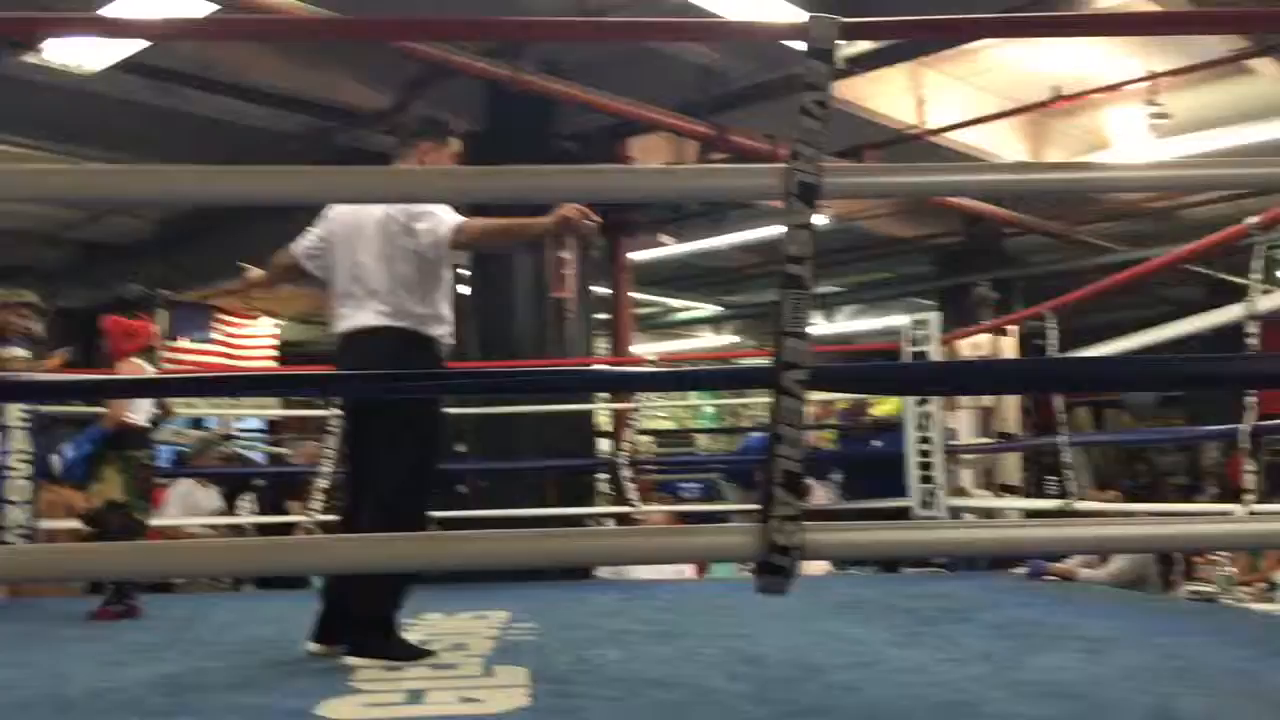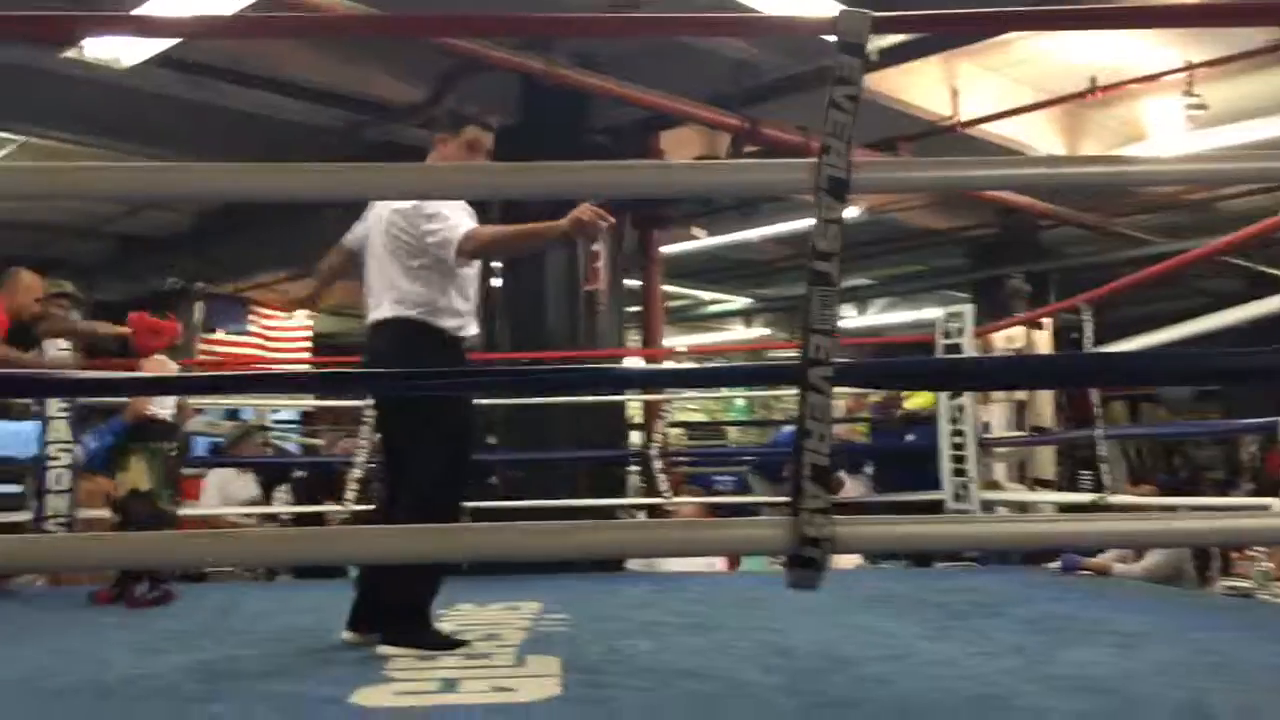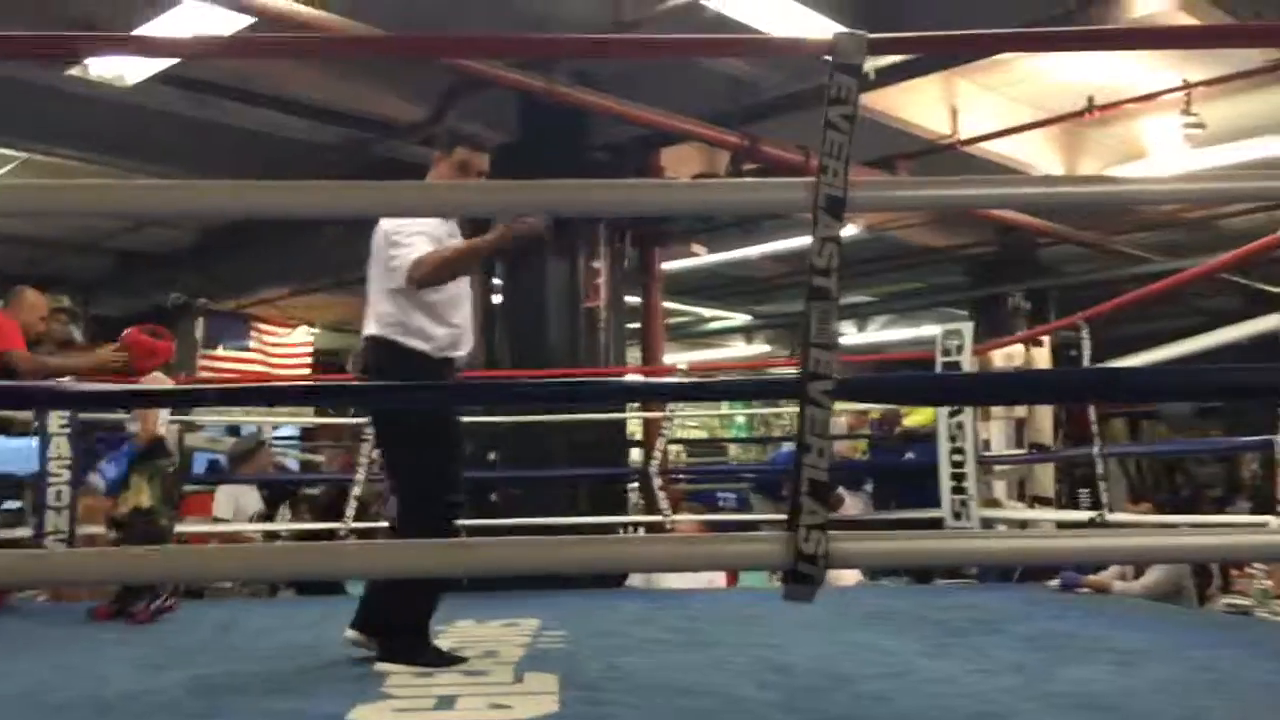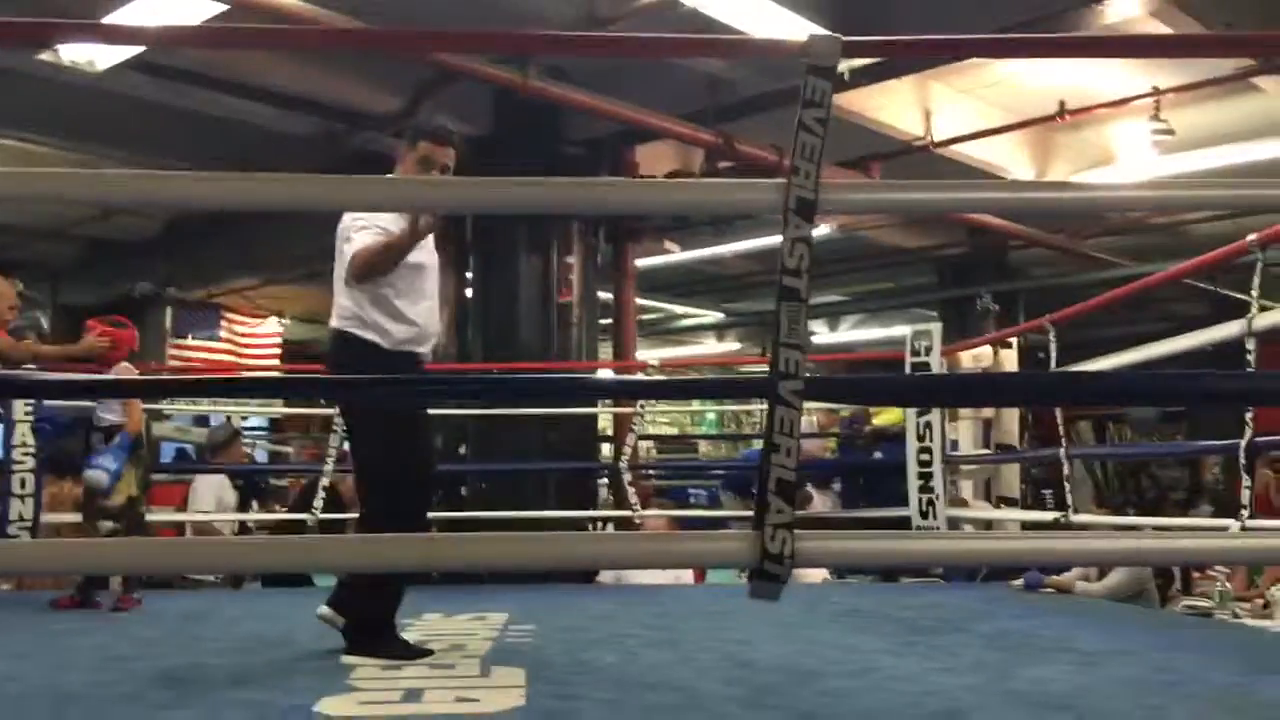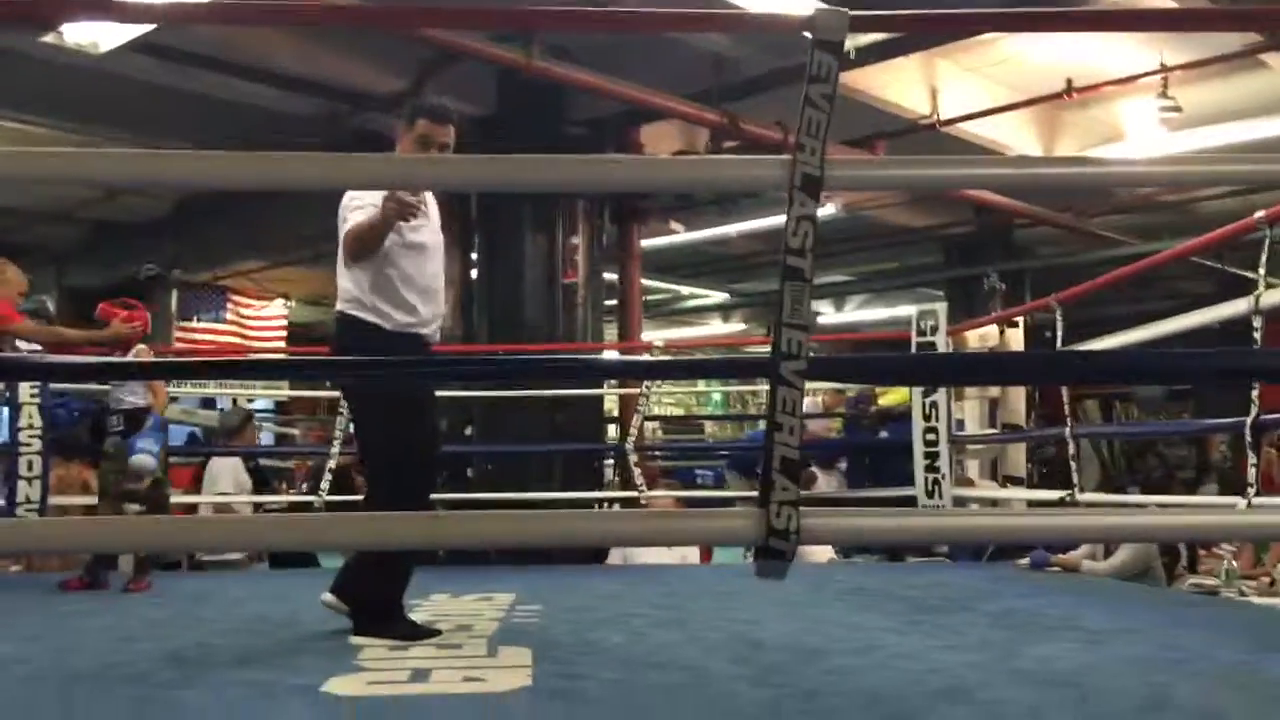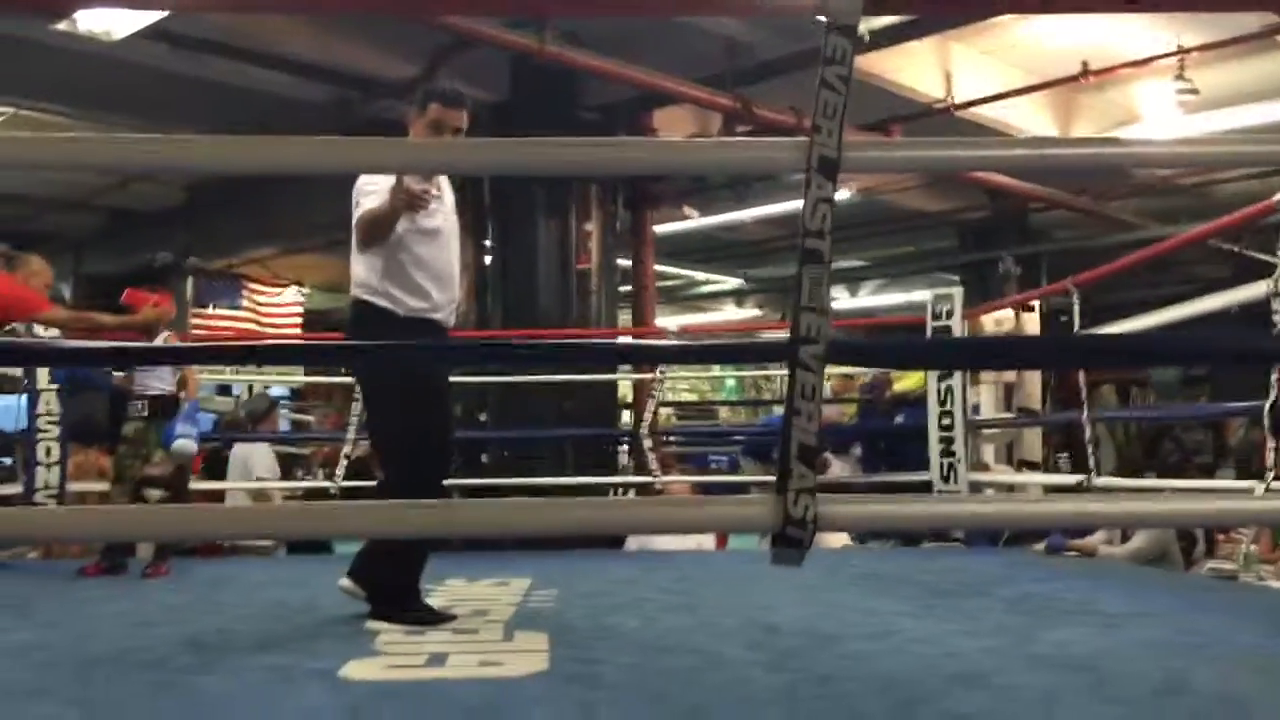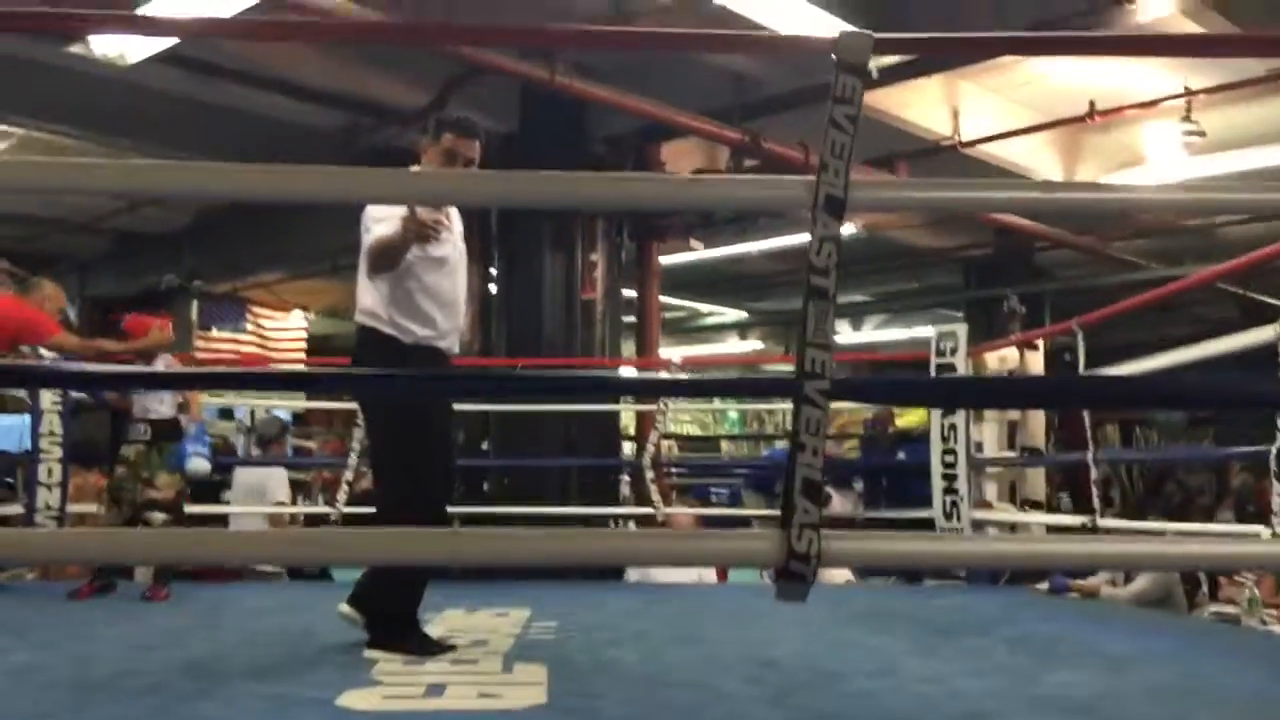
dt=0.2s
person 1, frame 1
left shoulder: (345, 207)
right shoulder: (413, 203)
left elbow: (298, 257)
right elbow: (463, 235)
left wrist: (256, 282)
right wrist: (548, 225)
left hip: (358, 353)
right hip: (404, 357)
left knee: (366, 494)
right knee: (400, 497)
left ankle: (336, 625)
right ankle: (369, 631)
person 1, frame 2
left shoulder: (398, 198)
right shoulder: (430, 197)
left elbow: (349, 249)
right elbow: (472, 246)
left wrist: (316, 290)
right wrist: (562, 227)
left hip: (396, 347)
right hip: (424, 351)
left knee: (405, 486)
right knee: (435, 488)
left ankle: (371, 612)
right ankle: (404, 619)
person 1, frame 3
left shoulder: (441, 220)
right shoulder: (412, 217)
right elbow: (422, 274)
left wrist: (365, 351)
right wrist: (494, 242)
left hip: (419, 372)
right hip: (405, 371)
left knee: (423, 501)
right knee: (429, 503)
left ankle: (377, 616)
right ankle: (401, 635)
person 1, frame 4
left shoulder: (414, 214)
right shoulder: (375, 209)
right elbow: (360, 269)
right wrist: (406, 237)
left hip: (397, 365)
right hip: (370, 364)
left knee: (409, 490)
right knee: (394, 497)
left ankle: (351, 602)
right ankle: (369, 629)
person 1, frame 5
left shoulder: (425, 196)
right shoulder: (374, 189)
right elbow: (353, 249)
right wrist: (385, 218)
left hip: (408, 347)
right hip: (374, 345)
left knee: (415, 474)
right knee: (398, 479)
left ankle: (356, 588)
right ankle: (376, 611)
person 1, frame 6
left shoulder: (439, 181)
right shoulder: (386, 174)
right elbow: (365, 234)
right wrist: (394, 207)
left hip: (423, 334)
right hip: (388, 333)
left knee: (429, 460)
right knee: (410, 464)
left ankle: (372, 573)
right ankle: (392, 596)
person 1, frame 7
left shoulder: (448, 210)
right shoulder: (397, 202)
right elbow: (376, 259)
right wrist: (405, 235)
left hip: (427, 361)
right hip: (392, 358)
left knee: (431, 488)
right knee: (409, 493)
left ankle: (373, 599)
right ankle: (391, 625)
person 2, frame 1
left shoulder: (125, 367)
right shoulder: (148, 369)
left elbow: (116, 412)
right elbow: (164, 409)
left wrist: (89, 439)
left hip: (124, 447)
right hip: (139, 445)
left knee: (111, 521)
right knee: (125, 523)
left ankle: (124, 597)
right ankle: (122, 592)
person 2, frame 2
left shoulder: (150, 364)
right shoulder: (172, 367)
left elbow: (139, 405)
right elbow: (183, 411)
left wrist: (111, 430)
left hip: (149, 440)
right hip: (164, 442)
left knee: (143, 514)
left ankle: (159, 584)
right ankle: (127, 584)
person 2, frame 3
left shoulder: (149, 381)
right shoulder: (163, 381)
left elbow: (148, 428)
left wrist: (125, 453)
left hip: (149, 460)
right hip: (147, 460)
left knee: (138, 527)
right knee: (130, 528)
left ankle: (159, 593)
right ankle: (127, 598)
person 2, frame 4
left shoulder: (123, 372)
right shoulder: (112, 372)
left elbow: (135, 416)
left wrist: (118, 449)
left hip: (122, 450)
right hip: (107, 449)
left knee: (121, 517)
right knee: (96, 517)
left ankle: (131, 589)
right ankle: (88, 590)
person 2, frame 5
left shoulder: (142, 354)
right shoulder: (120, 358)
left elbow: (160, 395)
right elbow: (119, 400)
left wrist: (150, 432)
left hip: (138, 434)
right hip: (117, 435)
left knee: (139, 502)
right knee: (109, 501)
left ankle: (142, 572)
right ankle: (96, 571)
person 2, frame 6
left shoulder: (169, 340)
left elbow: (190, 379)
right elbow: (132, 383)
left wrist: (186, 415)
left hip: (163, 420)
right hip: (136, 420)
left knee: (160, 489)
right knee: (124, 485)
left ankle: (161, 558)
right ankle: (113, 556)
person 2, frame 7
left shoulder: (168, 364)
left elbow: (193, 401)
left wrist: (193, 436)
left hip: (164, 446)
right hip: (134, 443)
left knee: (161, 512)
right knee: (117, 505)
left ankle: (161, 581)
right ankle: (104, 576)
